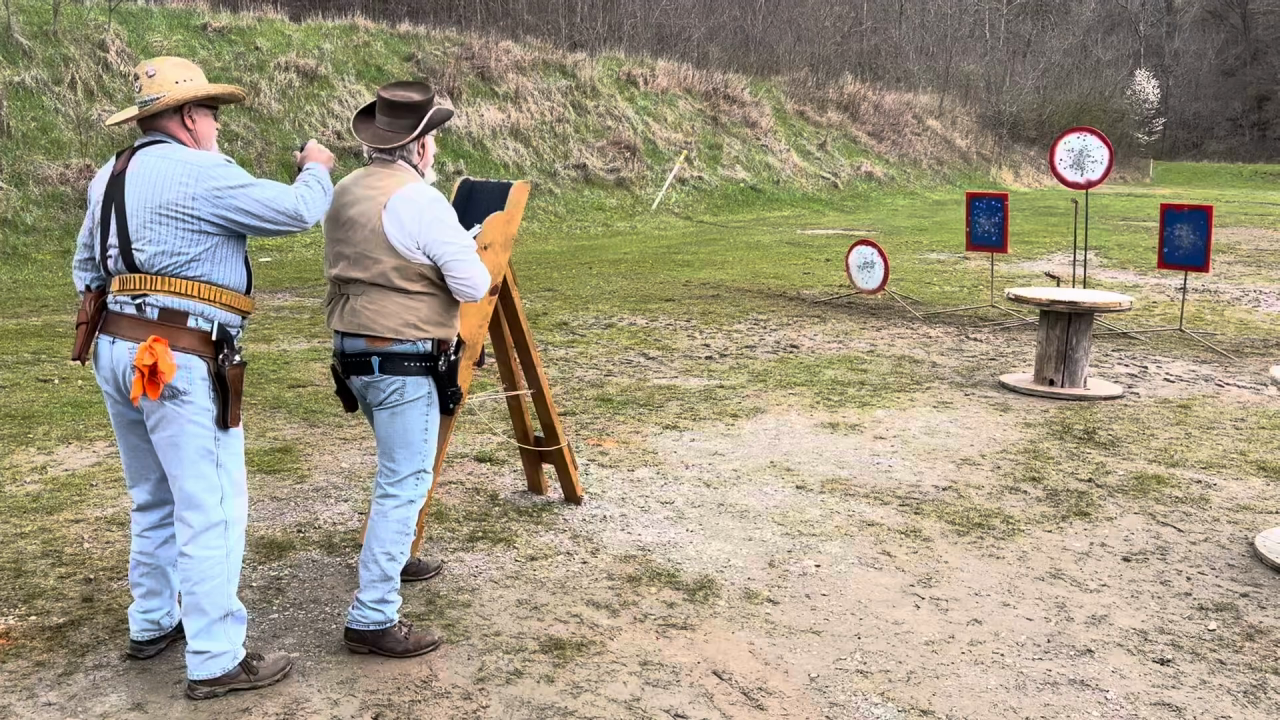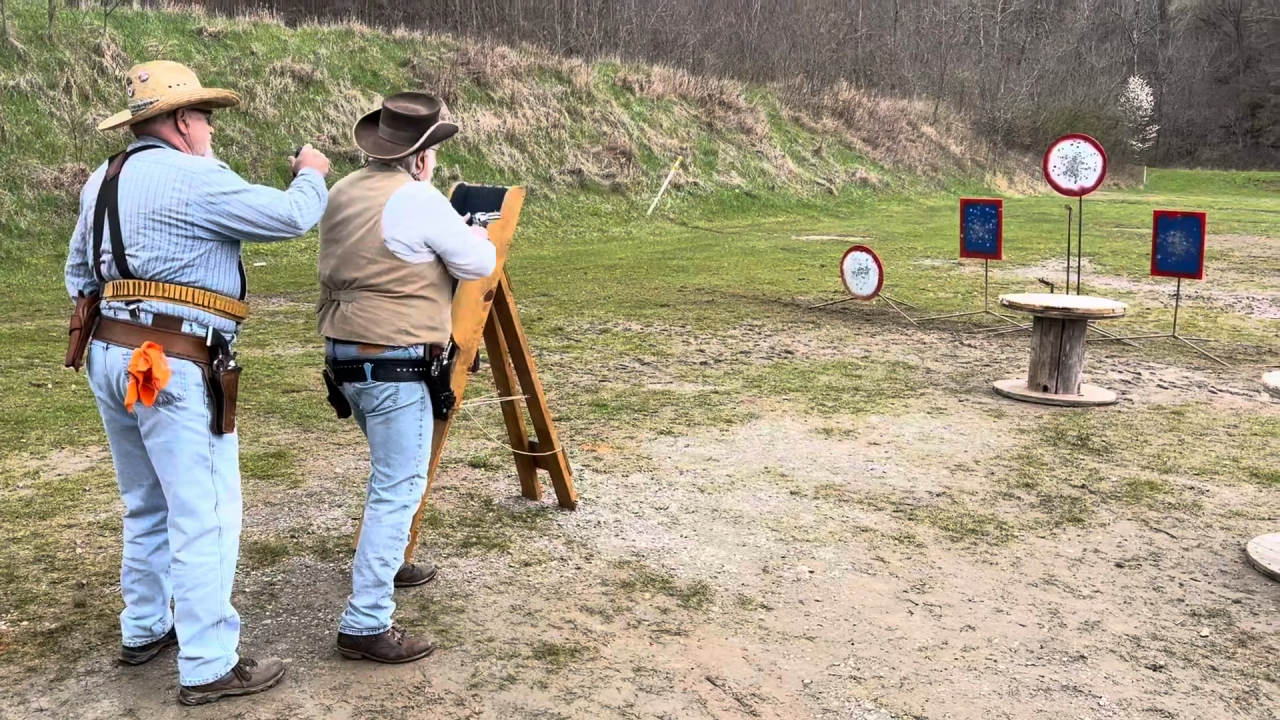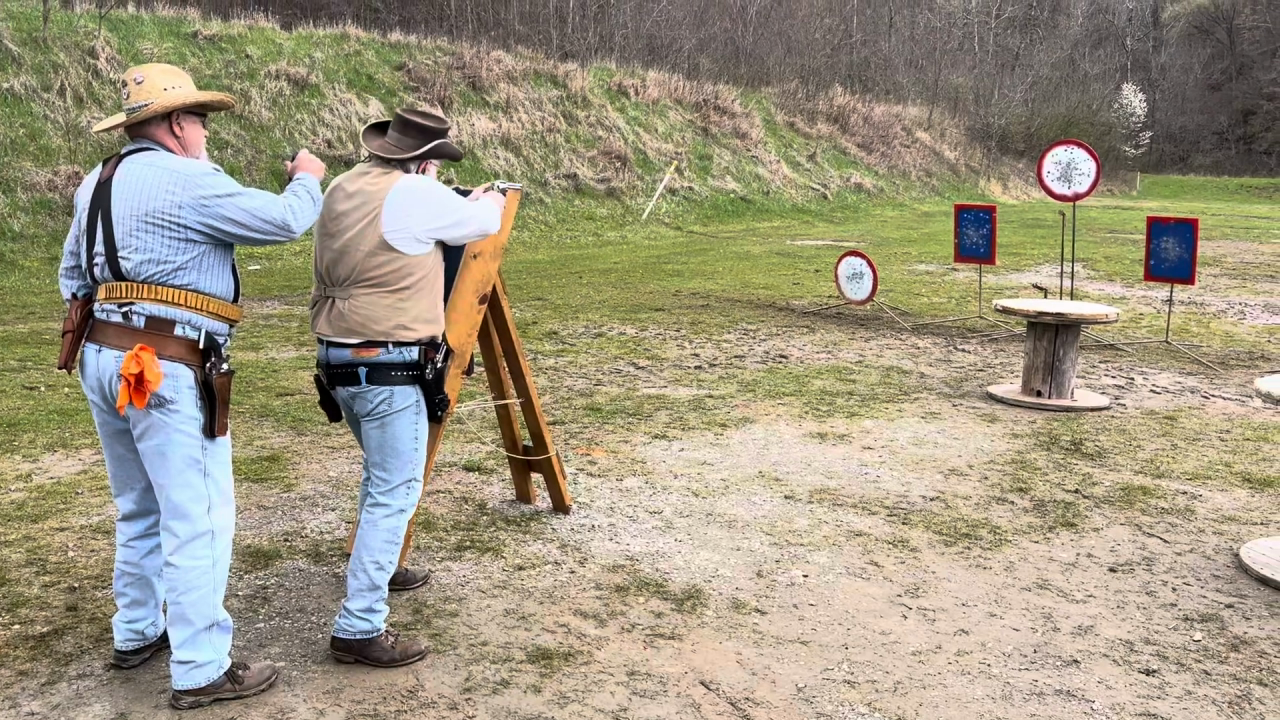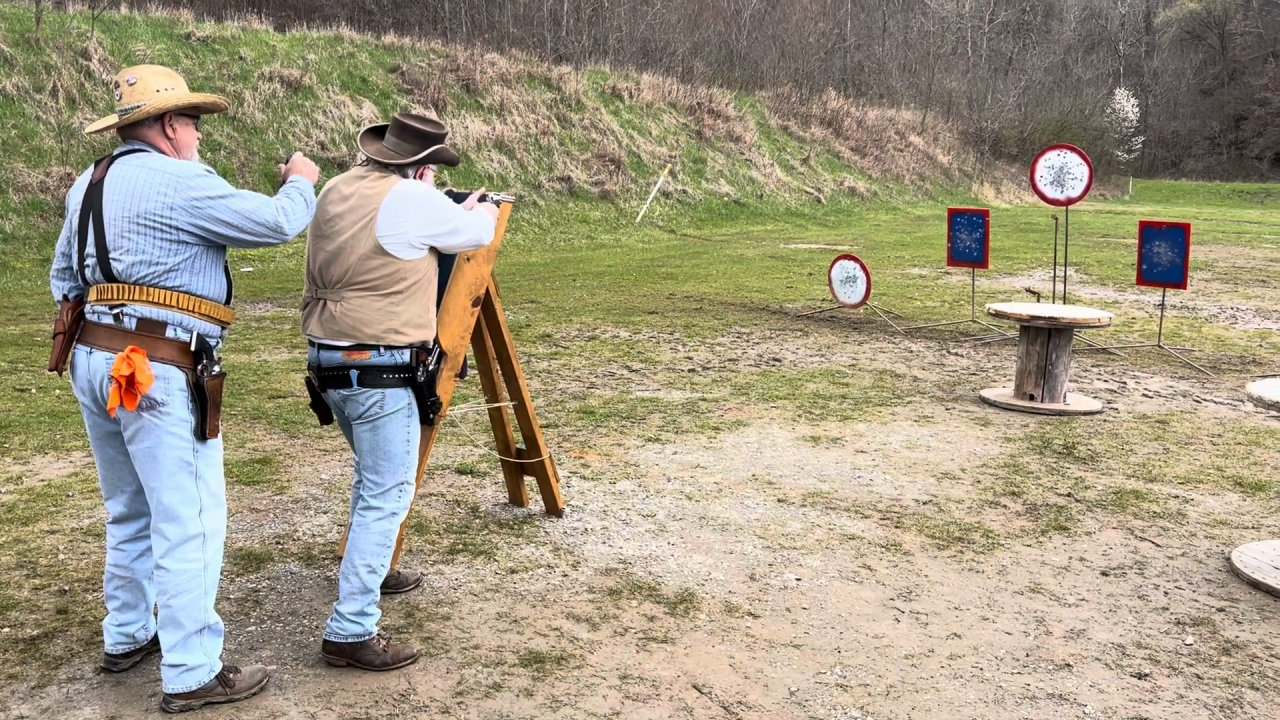
dt=0.4s
person 1, frame 1
left shoulder: (108, 176)
right shoulder: (199, 172)
left elbow: (87, 267)
right elbow: (298, 211)
right wrist: (317, 170)
left hip: (117, 350)
right hip: (180, 359)
left knee: (153, 499)
right knee: (211, 509)
left ankle: (151, 624)
right ankle: (216, 661)
person 1, frame 2
left shoulder: (101, 181)
right shoulder: (192, 178)
left elbow: (78, 270)
right elbow: (292, 216)
right wrist: (311, 175)
left hip: (109, 355)
right hip: (173, 363)
left knee: (146, 505)
right knee: (205, 515)
left ankle: (144, 630)
right ankle: (208, 668)
person 1, frame 3
left shoulder: (95, 182)
right shoulder: (186, 180)
left elbow: (73, 274)
right elbow: (285, 221)
right wrist: (307, 179)
left hip: (102, 357)
right hip: (166, 367)
left knee: (139, 509)
right knee: (197, 519)
left ankle: (135, 632)
right ankle: (199, 671)
person 1, frame 4
left shoulder: (87, 184)
right shoulder: (179, 182)
left elbow: (64, 275)
right elbow: (277, 222)
right wrist: (301, 183)
left hip: (93, 359)
right hip: (157, 369)
left knee: (130, 512)
right knee: (188, 521)
left ankle: (126, 636)
right ankle: (191, 675)
person 2, frame 1
left shoulder: (346, 191)
right shoulder: (418, 199)
right elbow: (473, 286)
right wrist: (466, 253)
left hip: (355, 352)
right hip: (402, 360)
left knee: (398, 468)
right knee: (405, 484)
left ankle: (391, 558)
right ankle: (371, 618)
person 2, frame 2
left shoulder: (344, 193)
right shoulder: (416, 200)
right elbow: (478, 263)
left wrist: (449, 233)
right wrist: (475, 237)
left hip: (348, 358)
right hip: (394, 366)
left knee: (389, 474)
right knee: (398, 489)
left ankle: (385, 564)
right ankle: (364, 625)
person 2, frame 3
left shoulder: (342, 189)
right shoulder: (414, 194)
right elbow: (481, 223)
left wrist: (465, 202)
right wrist: (490, 200)
left hip: (339, 361)
right hip: (387, 368)
left knee: (380, 475)
right knee: (394, 493)
left ankle: (377, 567)
right ankle: (358, 627)
person 2, frame 4
left shoulder: (336, 191)
right shoulder: (410, 199)
right elbow: (474, 234)
left wrist: (457, 210)
right wrist: (483, 212)
left hip: (330, 363)
right hip: (379, 370)
left knee: (373, 478)
right knee: (386, 495)
left ankle: (370, 571)
right ankle: (350, 631)
